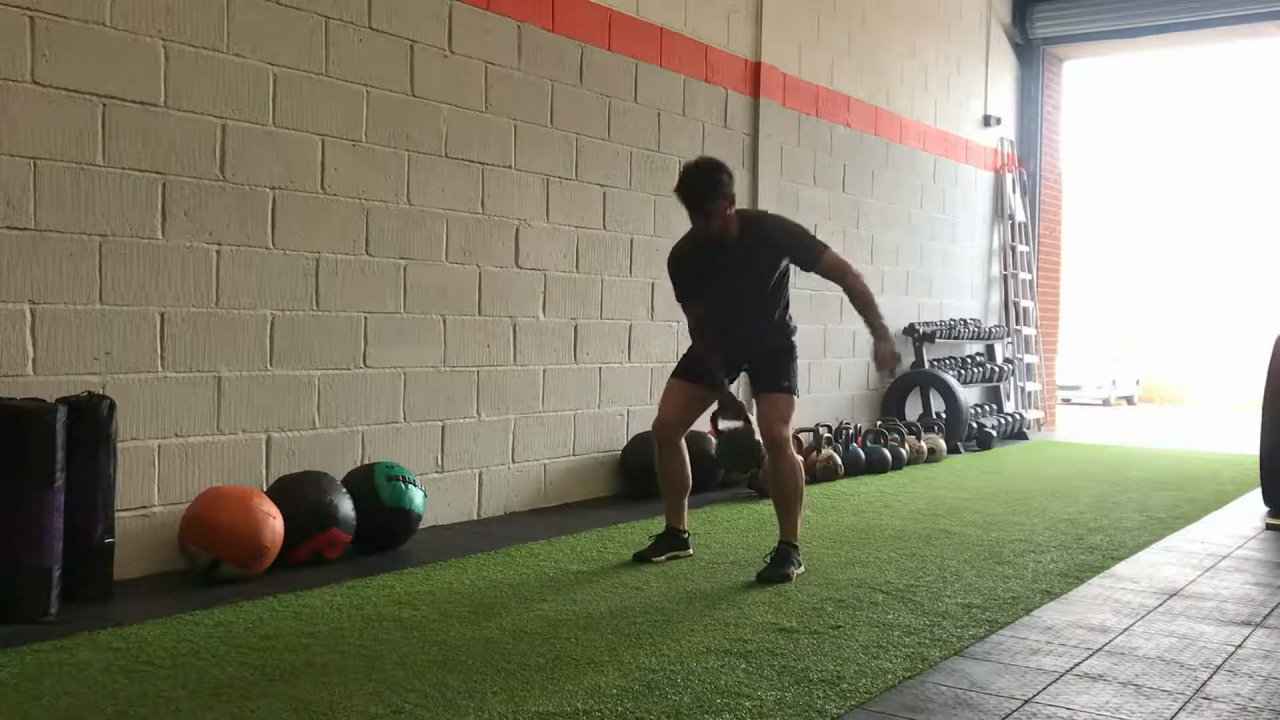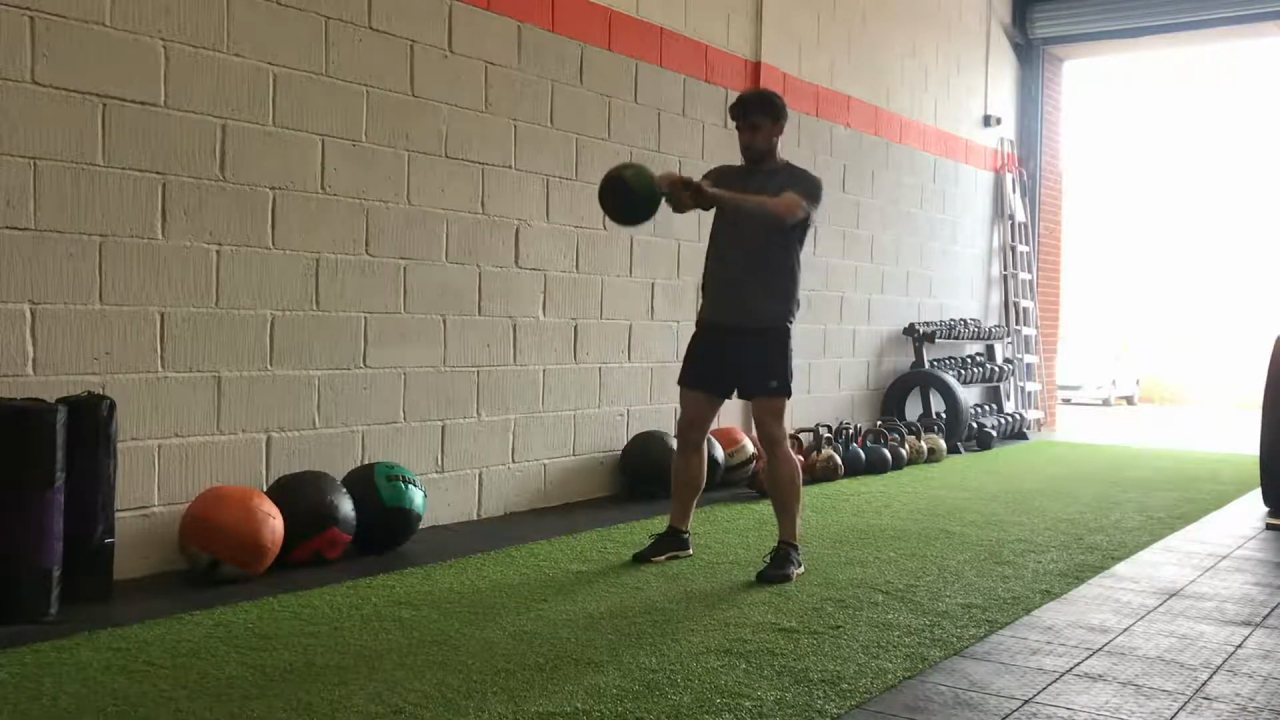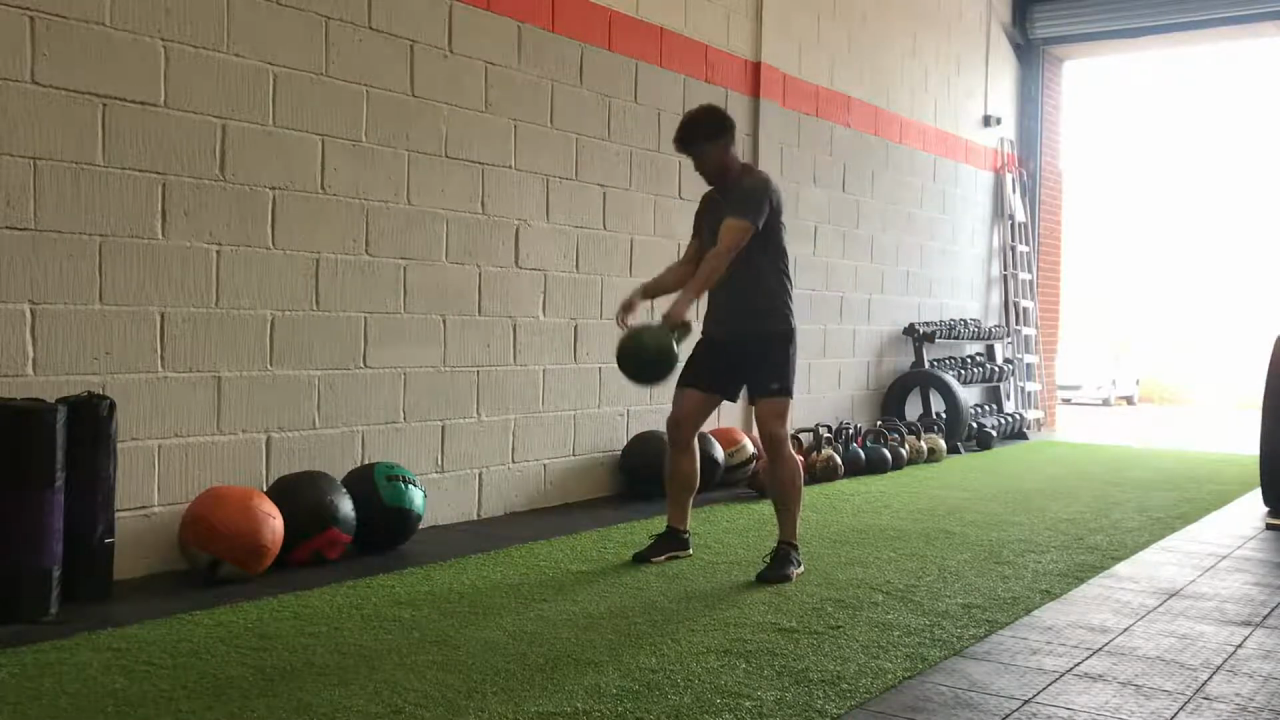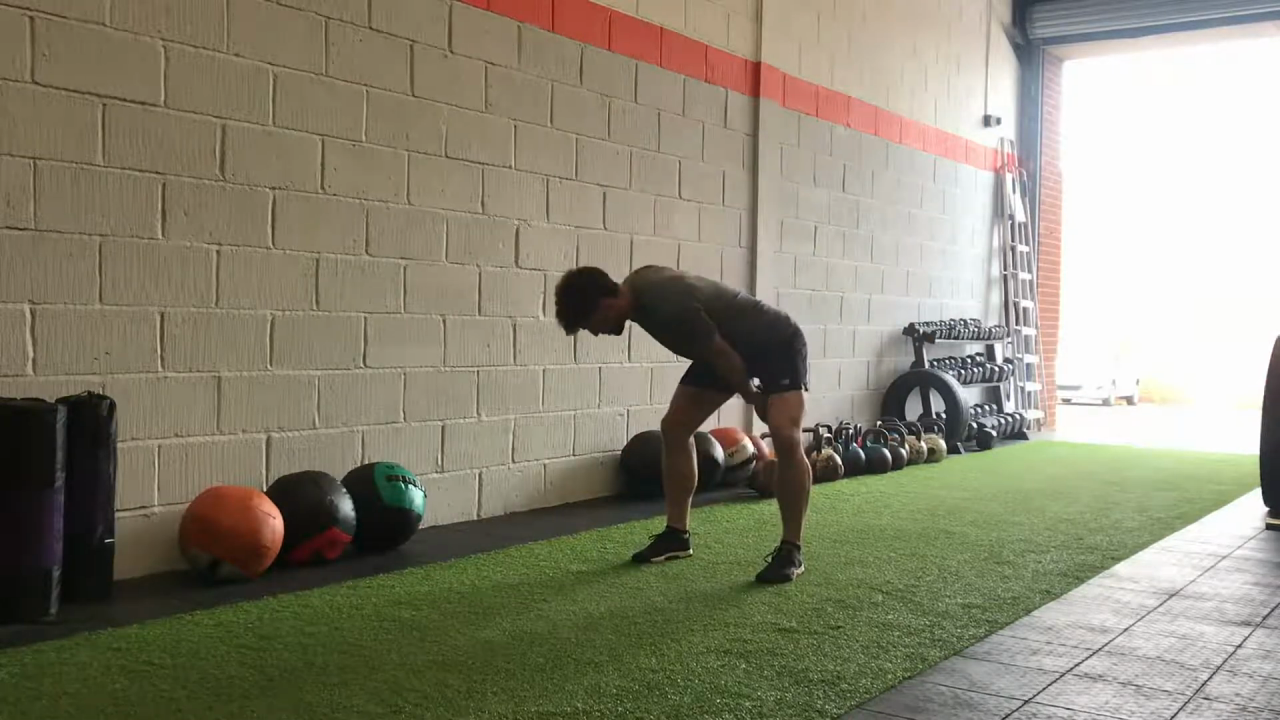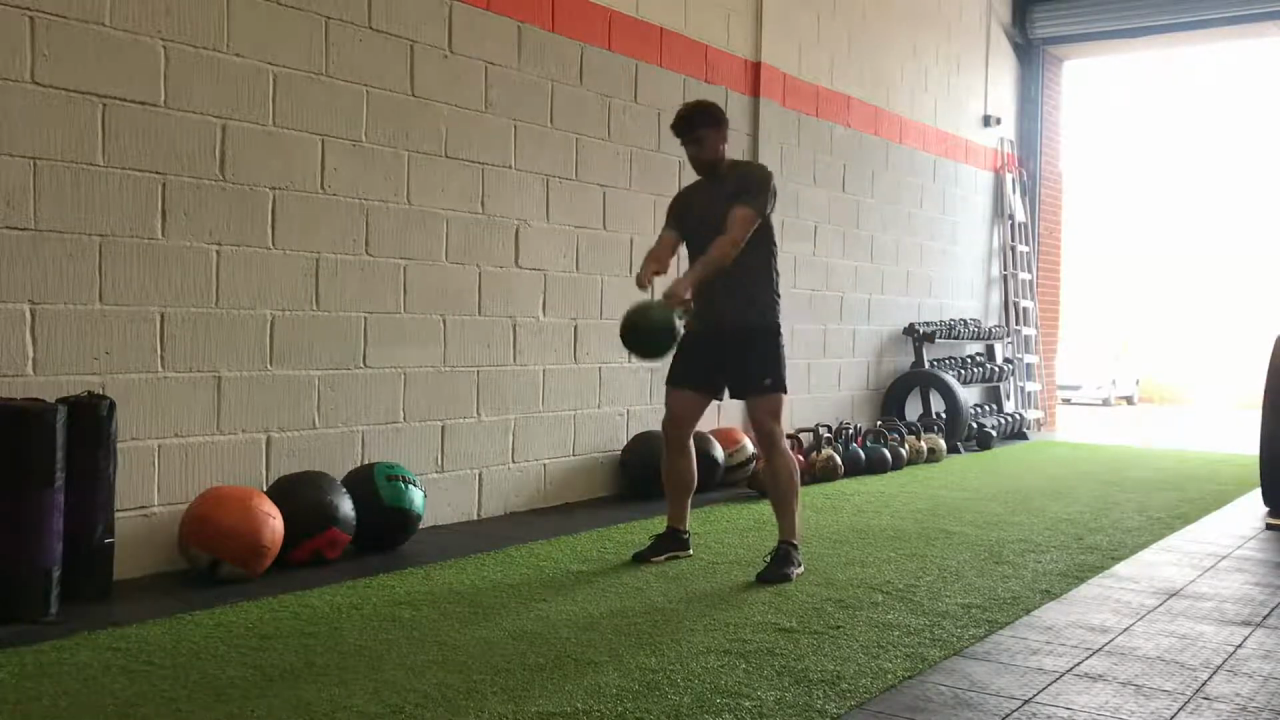
dt=0.5s
person 1, frame 1
left shoulder: (773, 231)
right shoulder: (684, 255)
left elbow: (845, 276)
right elbow: (700, 328)
left wrist: (880, 336)
right wrist: (721, 391)
left hip: (772, 344)
right hip: (715, 344)
left knee: (776, 437)
right knee: (666, 426)
left ankle: (788, 549)
right ankle: (676, 533)
person 1, frame 2
left shoulder: (803, 184)
right shoulder: (725, 176)
left elbow: (784, 211)
right elbow: (683, 203)
left wrist: (711, 193)
right wrist: (670, 183)
left hip: (766, 327)
right hip: (714, 323)
left knee: (771, 435)
right knee: (689, 430)
left ankle: (789, 548)
right ankle: (677, 533)
person 1, frame 3
left shoulder: (755, 187)
right shoulder: (711, 202)
left elbow: (725, 252)
right elbow: (689, 265)
left wrist: (684, 302)
right wrist: (643, 292)
left hip: (768, 332)
right hip: (721, 332)
left knee: (774, 436)
right knee: (679, 426)
left ankle: (788, 548)
right ankle: (676, 533)
person 1, frame 4
left shoulder: (669, 309)
right shoulder: (639, 287)
left elbow: (725, 357)
left wrist: (752, 394)
left hip: (776, 343)
right hip: (733, 344)
left knee: (785, 436)
right knee: (674, 426)
left ankle: (790, 550)
right ankle: (677, 533)
person 1, frame 5
left shoulder: (754, 178)
right shoulder: (686, 198)
left elbow: (734, 240)
right elbow: (666, 245)
left wrist: (688, 281)
right wrist: (649, 268)
left hip: (754, 327)
right hip: (705, 324)
left knee: (768, 434)
right knee: (674, 426)
left ankle: (788, 547)
right ankle: (677, 533)
